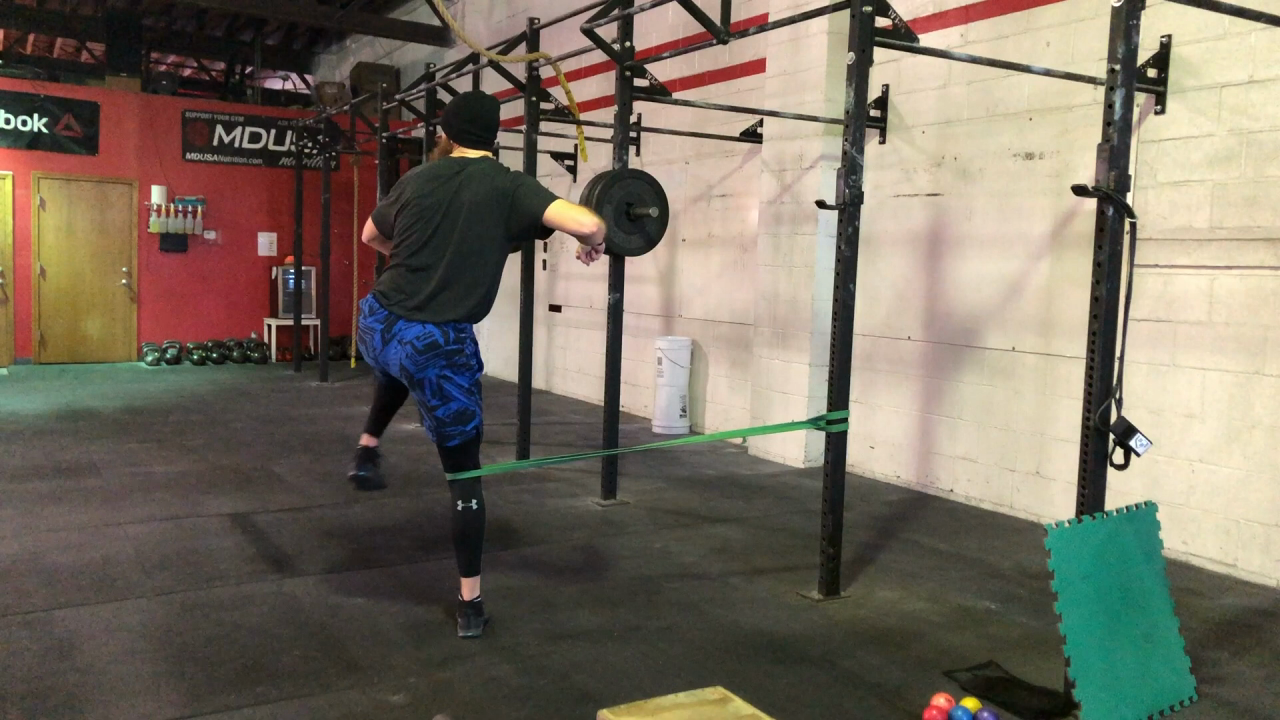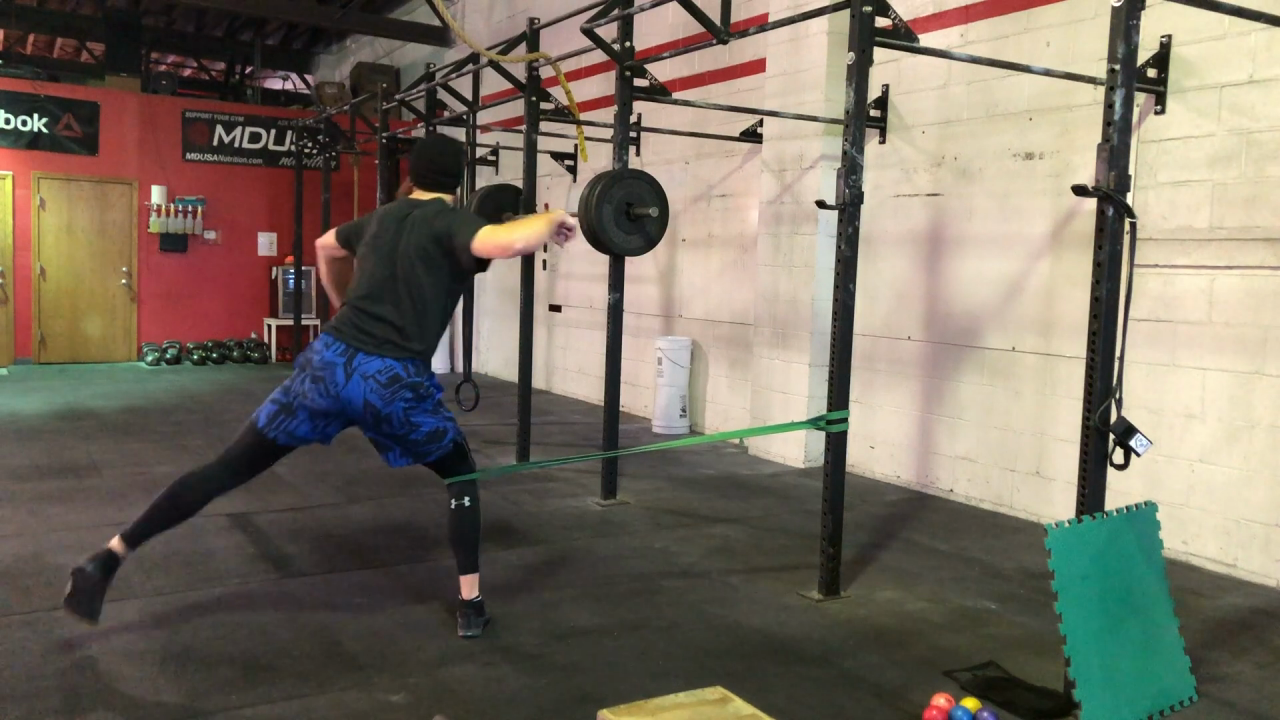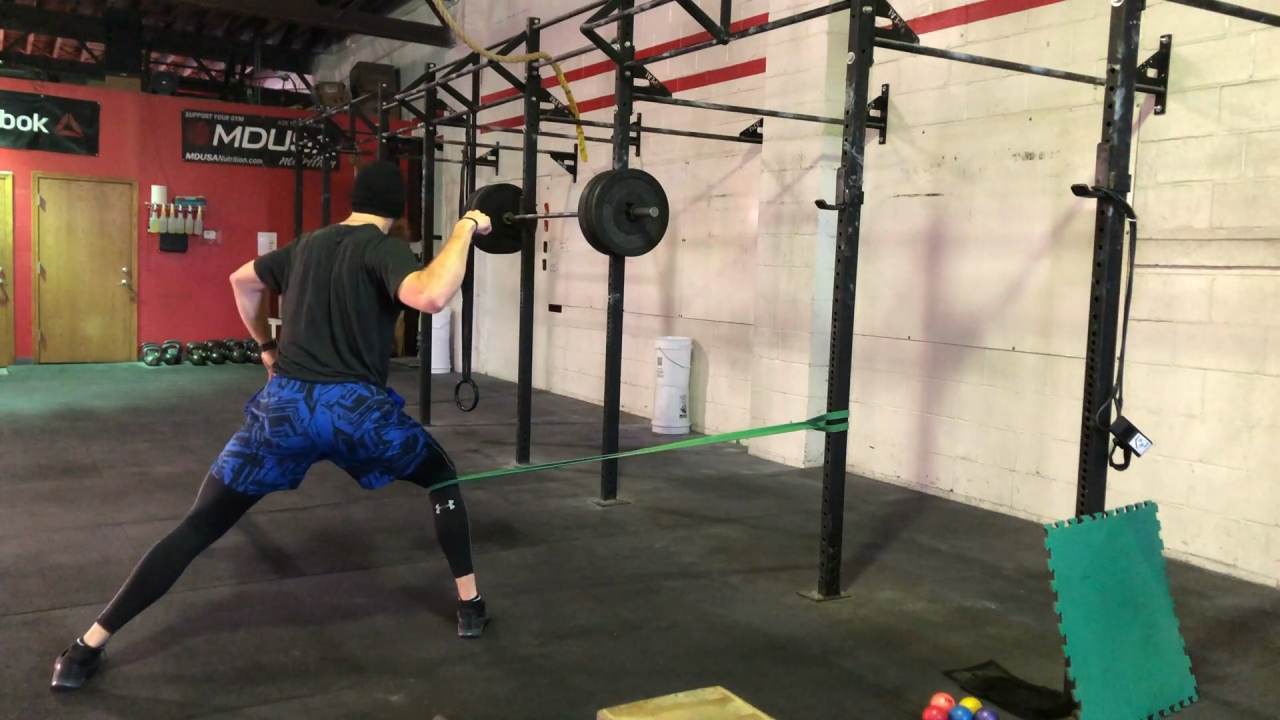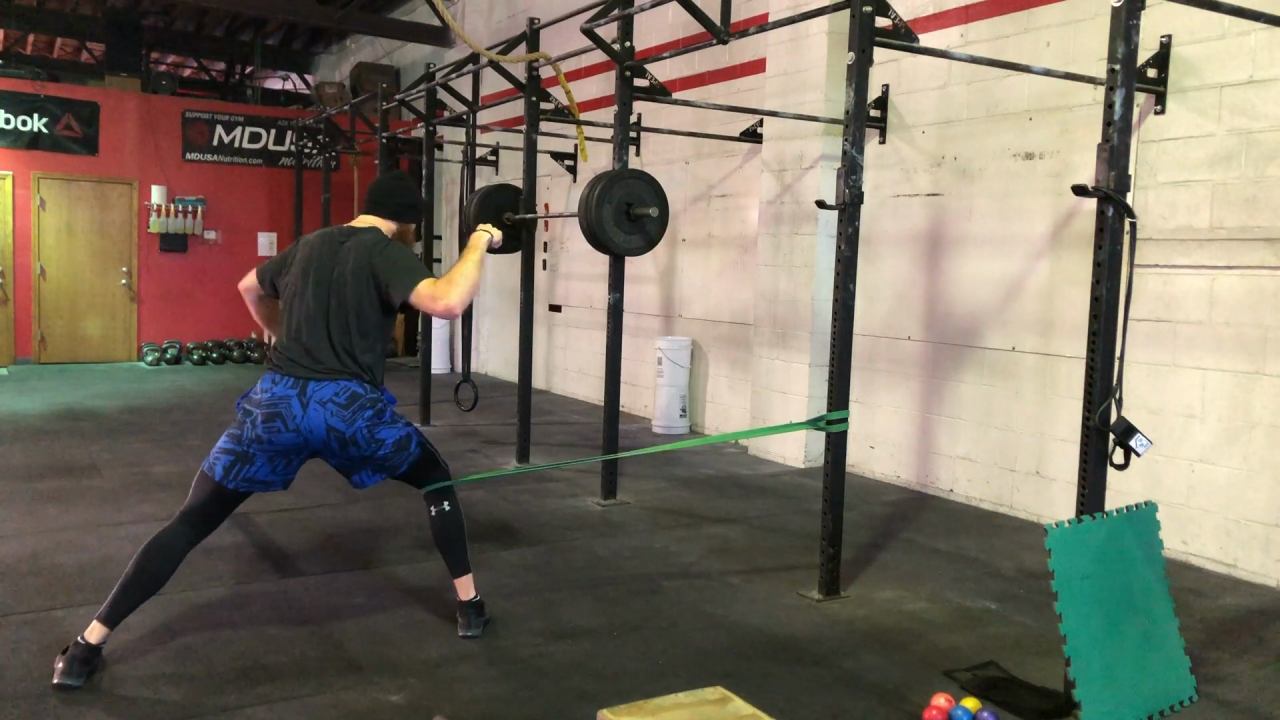
dt=0.5s
person 1, frame 1
left shoulder: (417, 179)
right shoulder: (506, 185)
left elbow: (371, 236)
right elbow: (585, 223)
right wrist: (591, 244)
left hip: (377, 319)
right hip: (437, 344)
right knee: (465, 472)
left ankle: (366, 450)
right ankle: (471, 605)
person 1, frame 2
left shoulder: (382, 217)
right shoulder: (451, 224)
left elbow: (327, 249)
right elbow: (505, 241)
right wrist: (553, 219)
left hip: (329, 363)
right hip: (394, 382)
left knee: (229, 470)
right knee: (461, 476)
left ankle: (107, 559)
right ankle: (470, 606)
person 1, frame 3
left shoulder: (307, 245)
right shoulder: (383, 249)
left elbow: (242, 280)
right elbow: (430, 295)
left wrist: (267, 347)
right wrist: (462, 231)
left hip: (283, 405)
right hip: (355, 411)
left knee: (198, 528)
right knee: (442, 477)
left ankle: (86, 648)
right ankle: (471, 607)
person 1, frame 4
left shoulder: (310, 246)
right shoulder: (387, 254)
left elbow: (251, 287)
right elbow: (448, 302)
right wrist: (476, 244)
left hip: (276, 400)
right hip: (348, 406)
left knee: (190, 523)
right knee: (437, 480)
left ankle: (86, 646)
right ankle: (469, 607)
